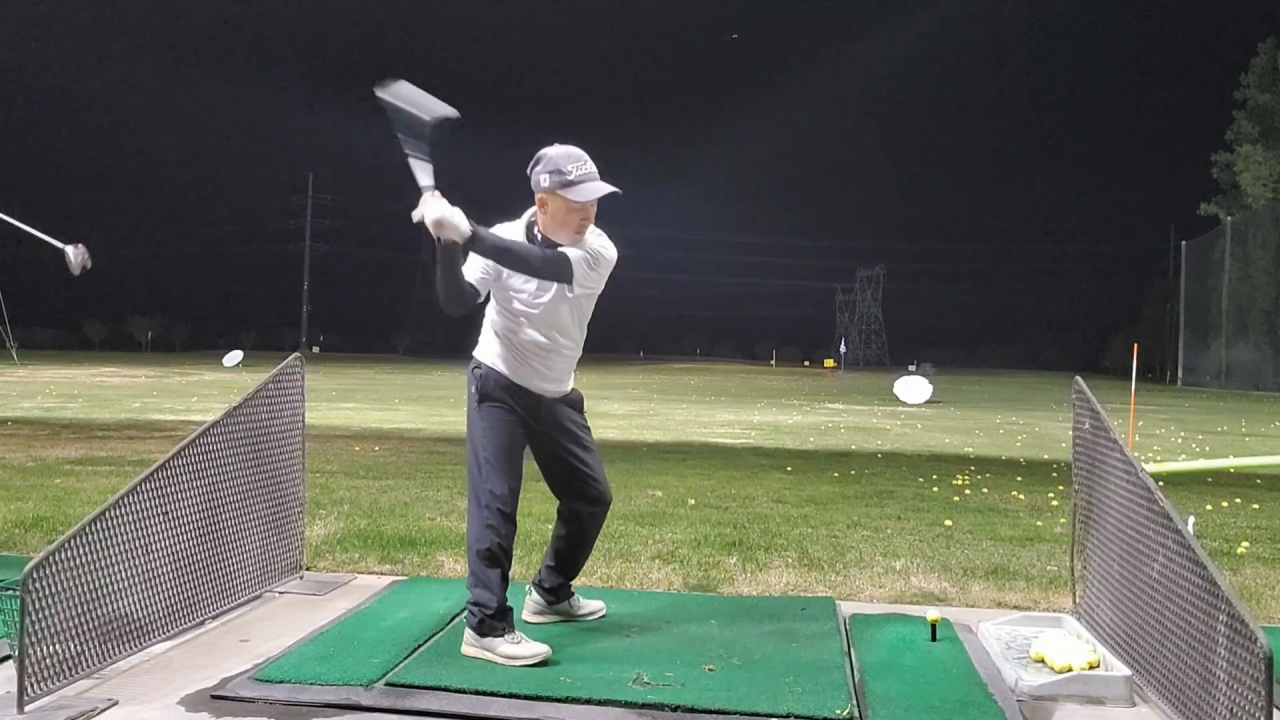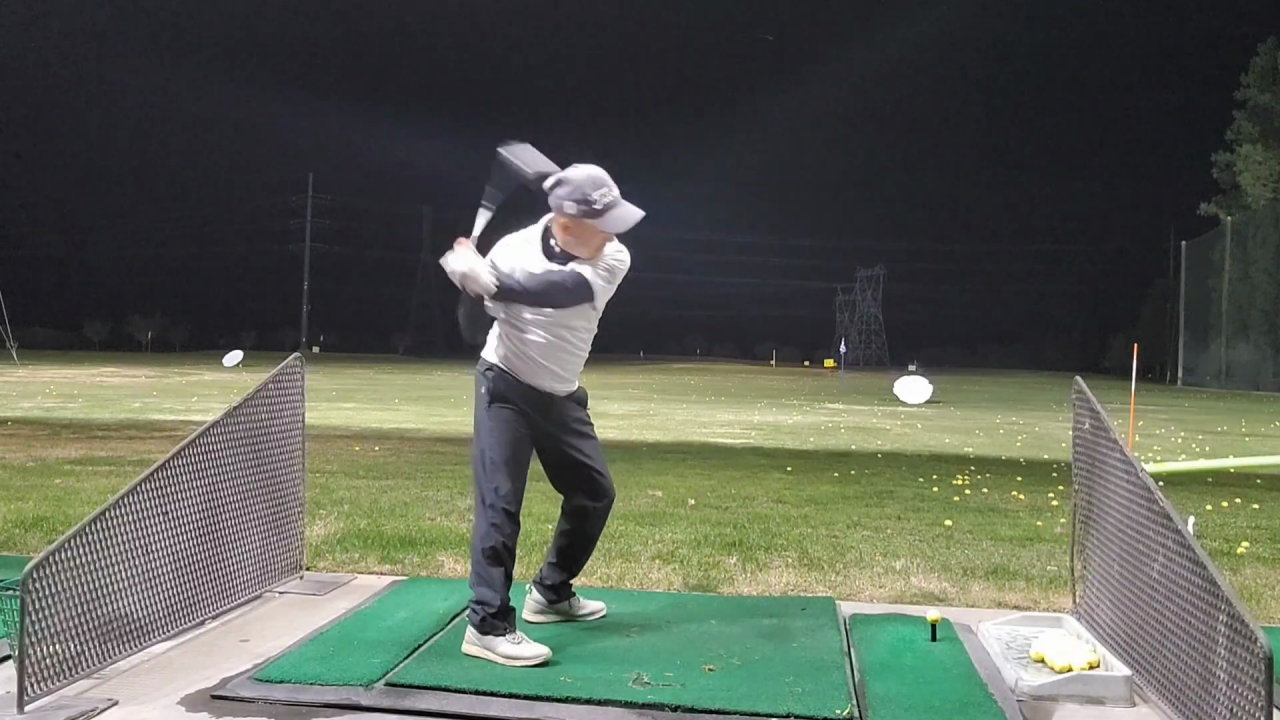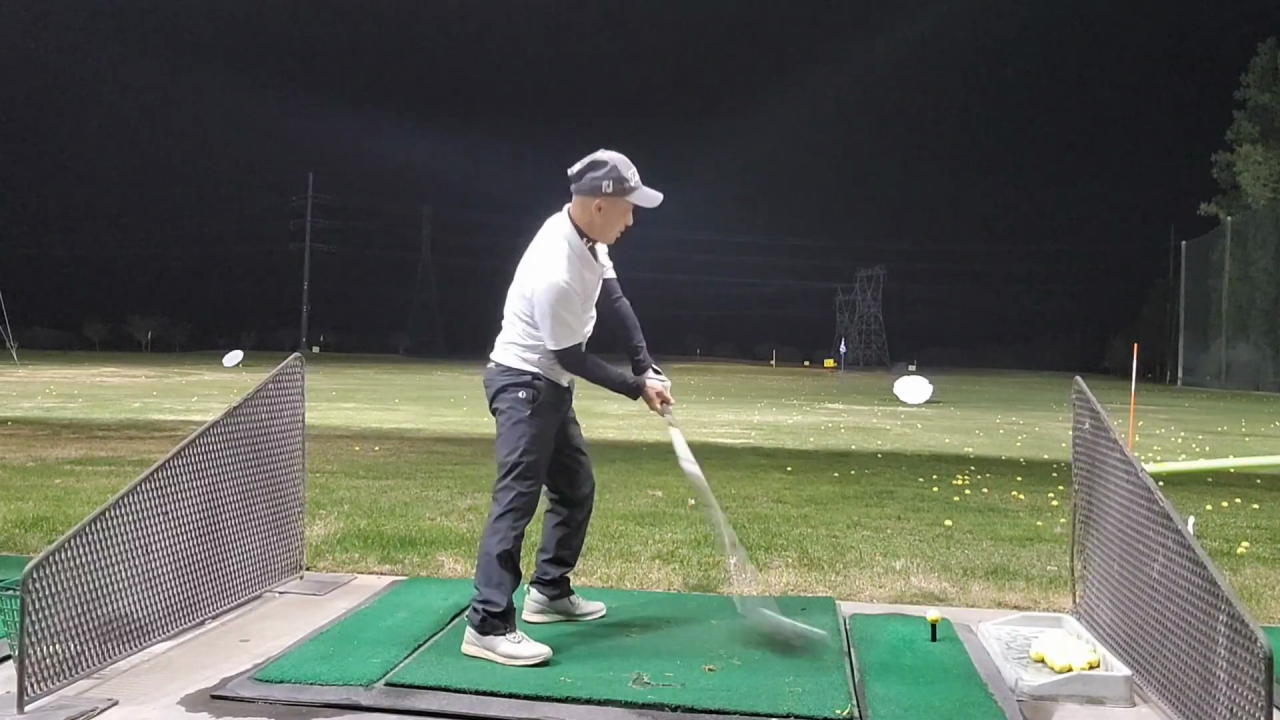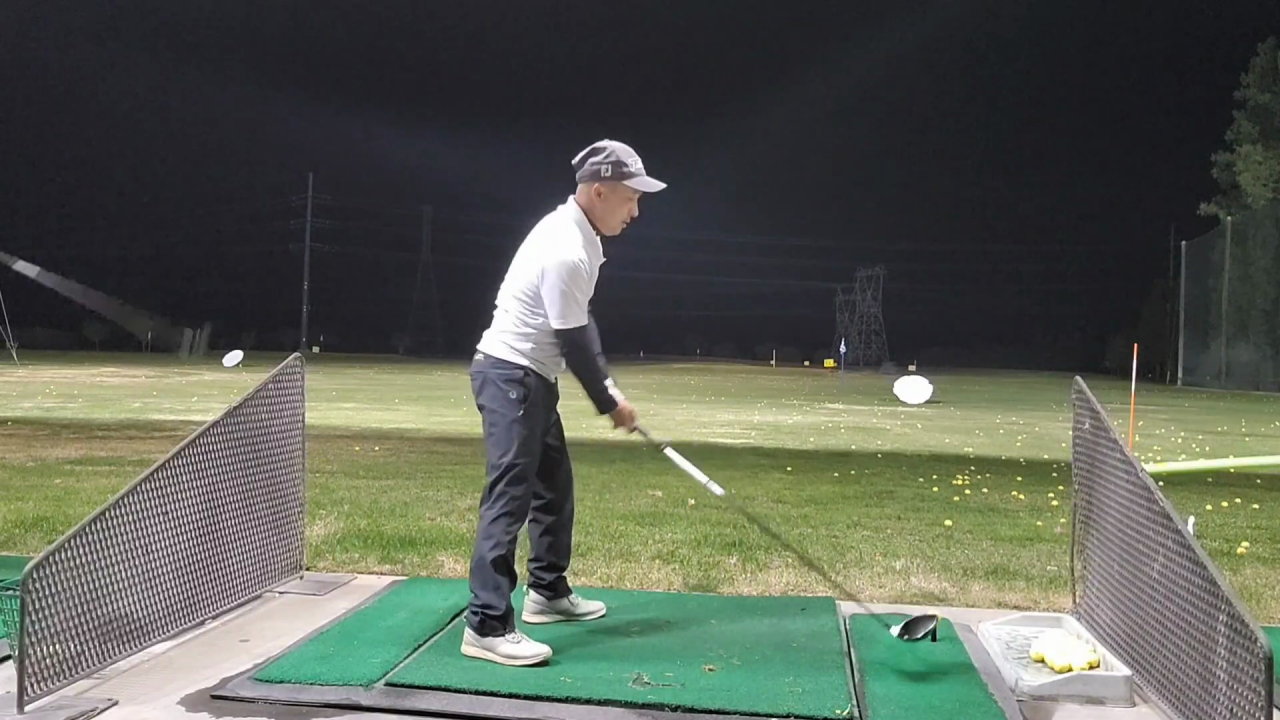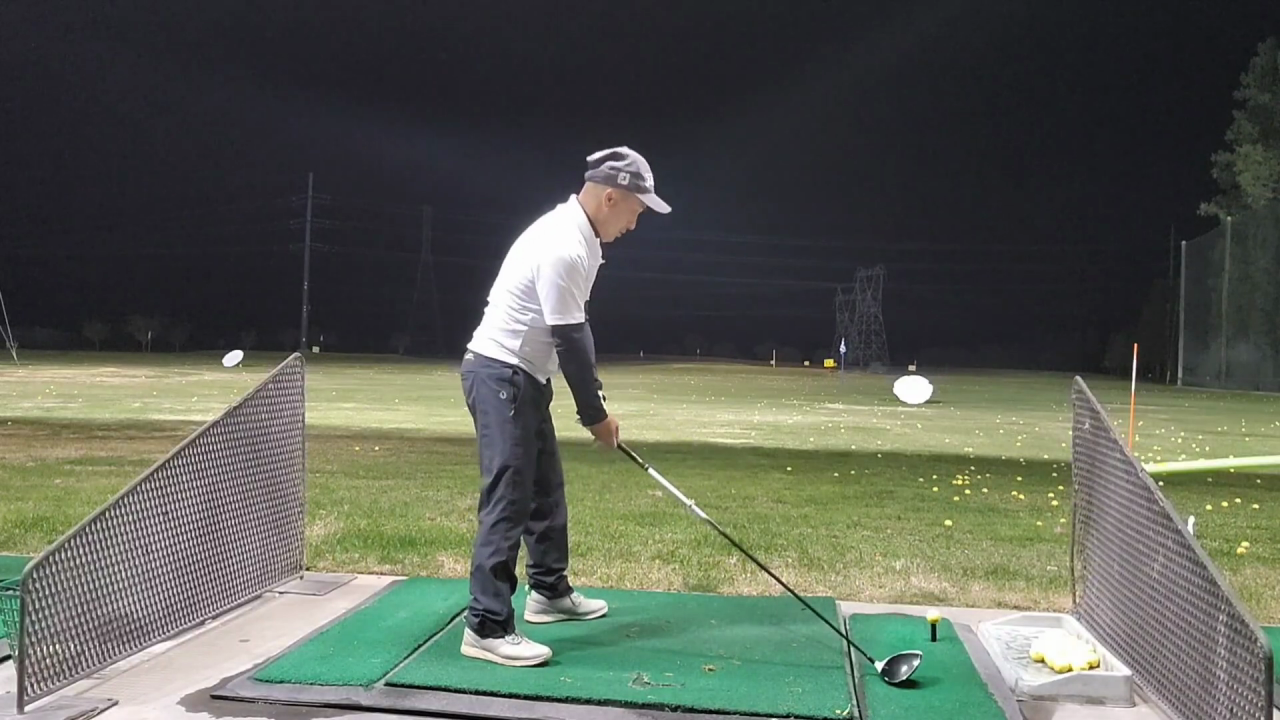
dt=0.5s
person 1, frame 1
left shoulder: (598, 253)
right shoulder: (499, 239)
left elbow: (539, 266)
right elbow: (459, 303)
left wrist: (464, 235)
right wrist: (450, 239)
left hip: (557, 395)
right hip: (497, 385)
left knee: (591, 496)
right knee: (495, 499)
left ankle: (550, 592)
right ankle: (486, 625)
person 1, frame 2
left shoulder: (612, 259)
right shoulder: (511, 253)
left elbow: (558, 294)
left wrist: (488, 284)
right wrist: (473, 281)
left hip: (563, 395)
right hip: (506, 387)
left knee: (593, 493)
right knee: (500, 498)
left ankle: (551, 592)
right ankle: (487, 623)
person 1, frame 3
left shoulder: (587, 237)
right shoulder: (554, 271)
left elbow: (614, 300)
right elbow: (569, 356)
left wrist: (647, 366)
right wrist: (633, 385)
left hip: (549, 383)
right hip: (523, 381)
left knee: (576, 487)
right knee: (518, 496)
left ankle: (549, 590)
right ankle: (488, 624)
person 1, frame 4
left shoulder: (575, 232)
right shoulder: (567, 252)
left elbow: (581, 325)
right elbow: (573, 341)
left wrist: (606, 384)
right wrist: (607, 403)
left hip: (530, 376)
right hip: (509, 375)
left knee: (554, 486)
right knee: (510, 494)
left ankle: (547, 591)
right ankle: (486, 625)
person 1, frame 5
left shoulder: (575, 234)
right shoulder: (564, 248)
left elbow: (573, 332)
right elbow: (568, 340)
left wrist: (594, 398)
right wrist: (594, 413)
left hip: (523, 376)
right hip: (501, 374)
left knee: (546, 486)
right knee: (509, 495)
left ankle: (549, 591)
right ankle: (486, 626)
